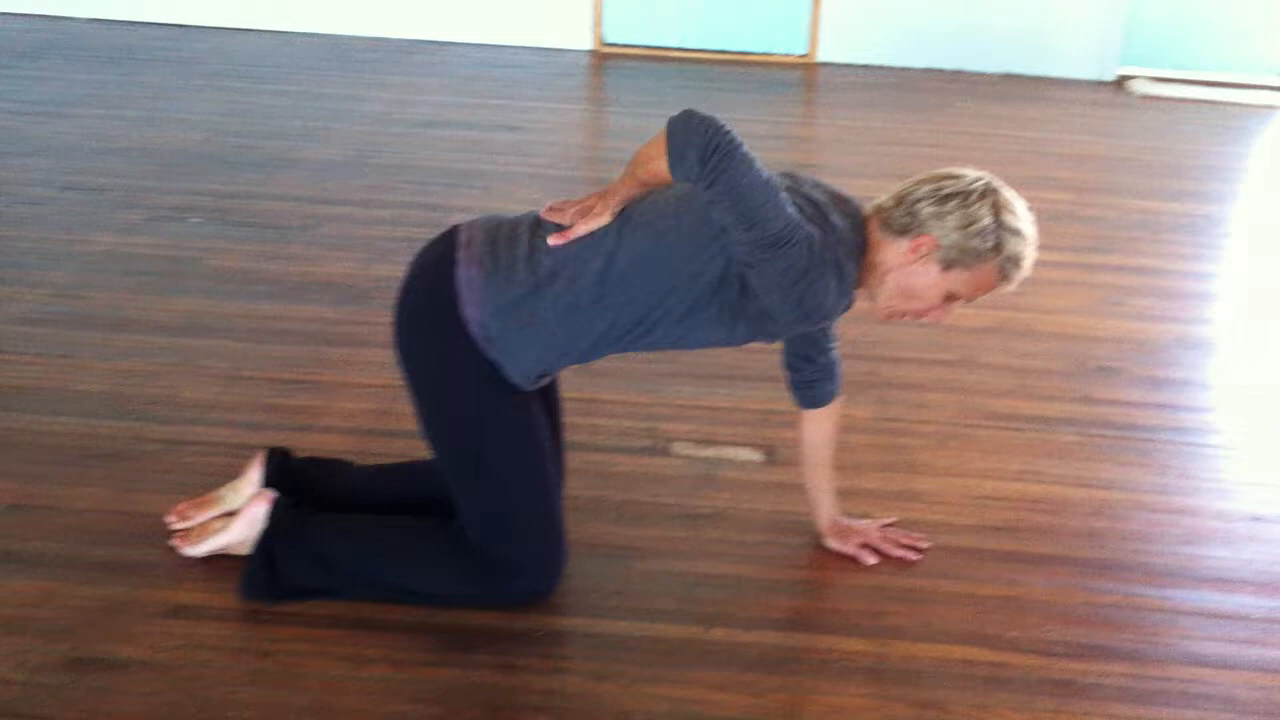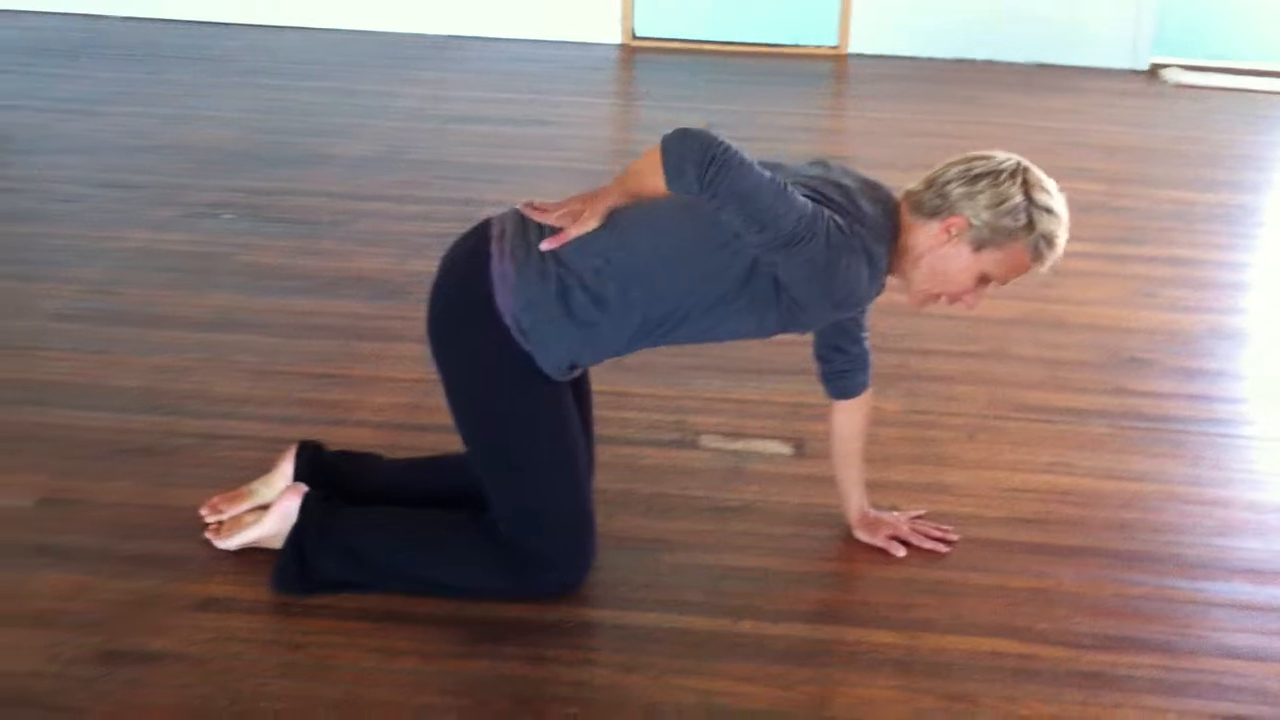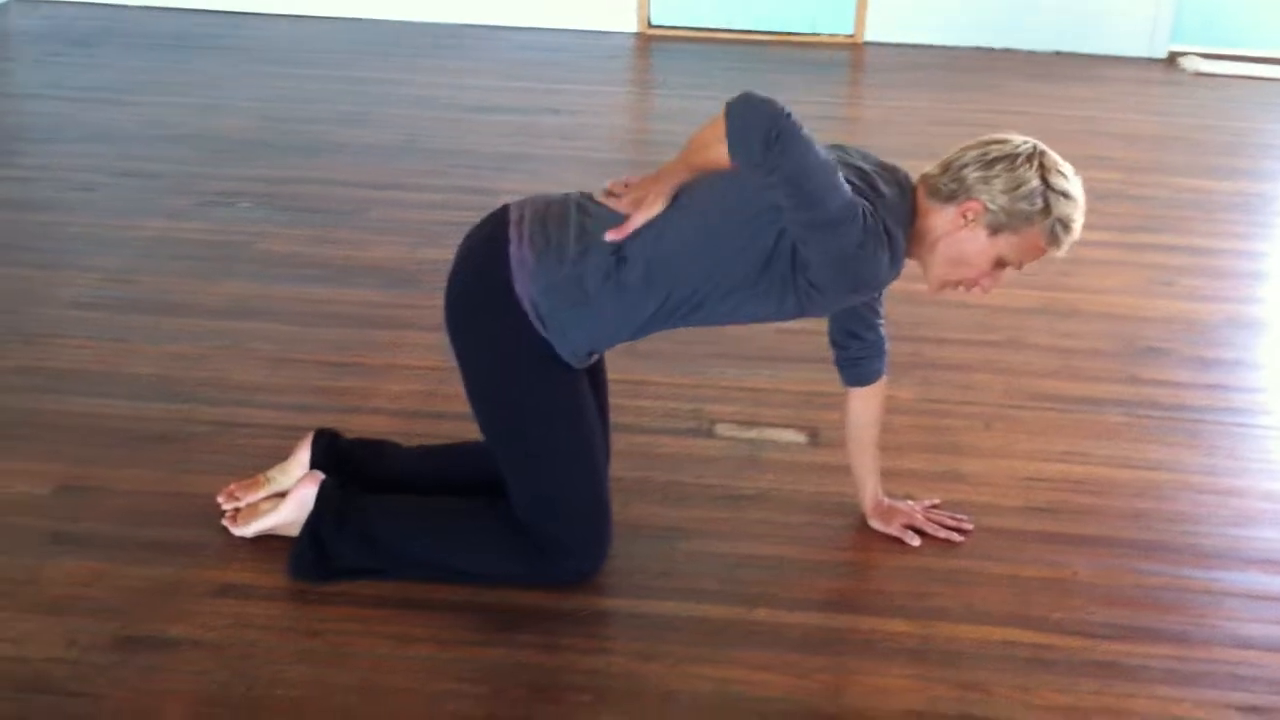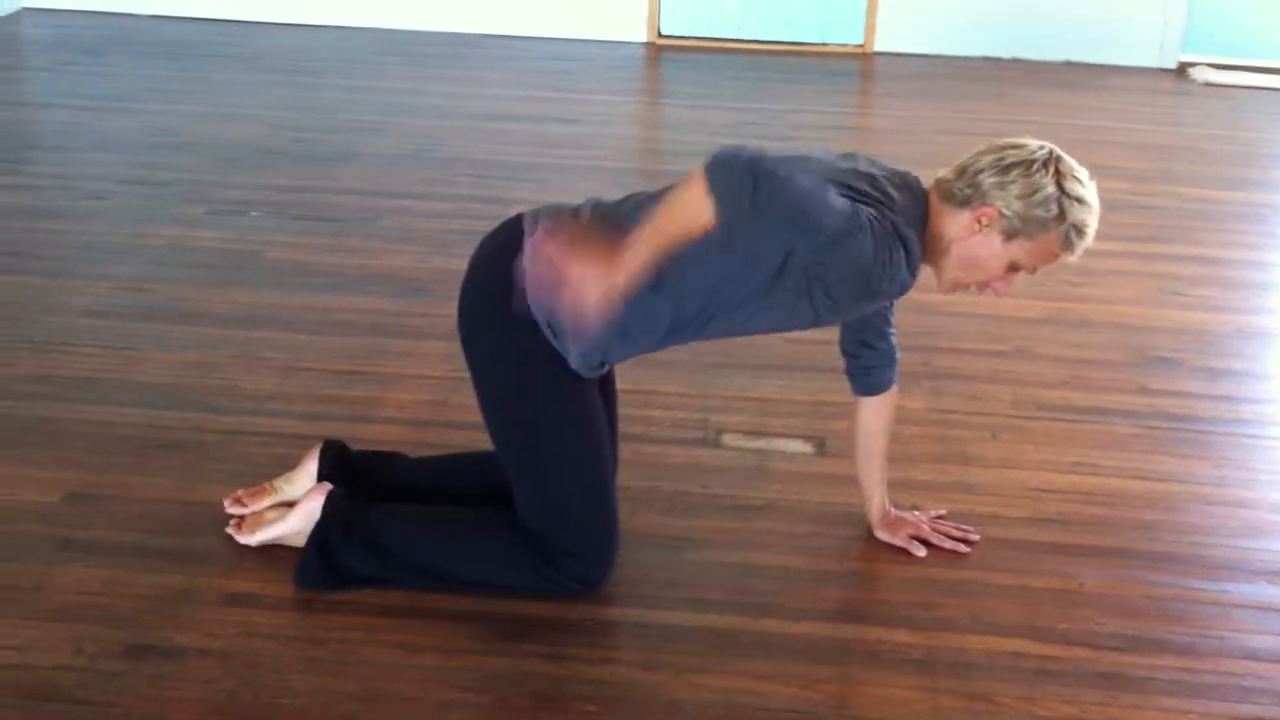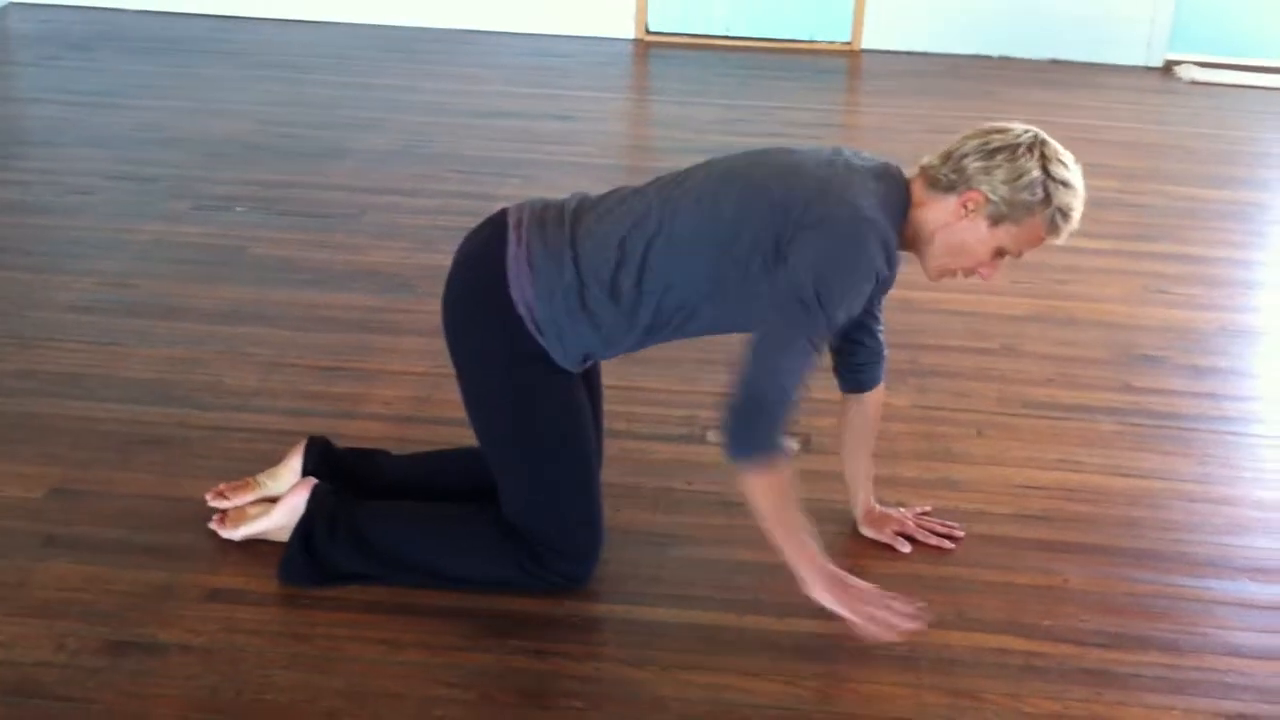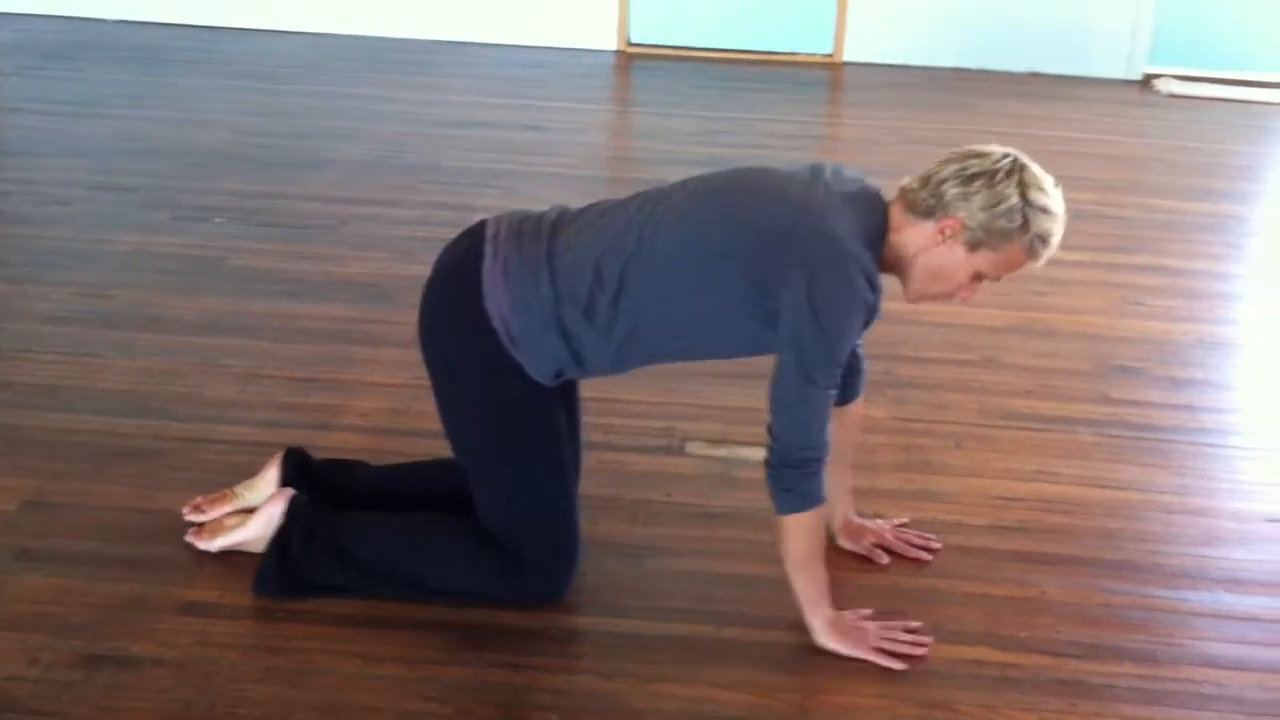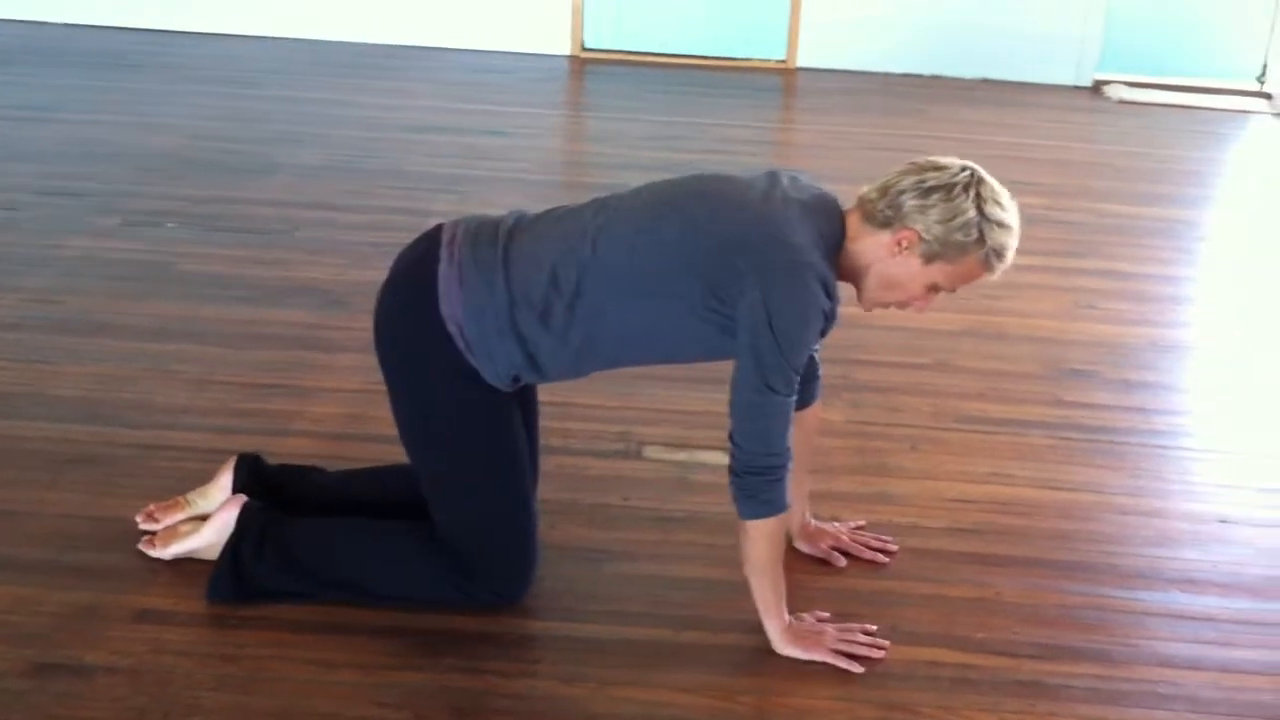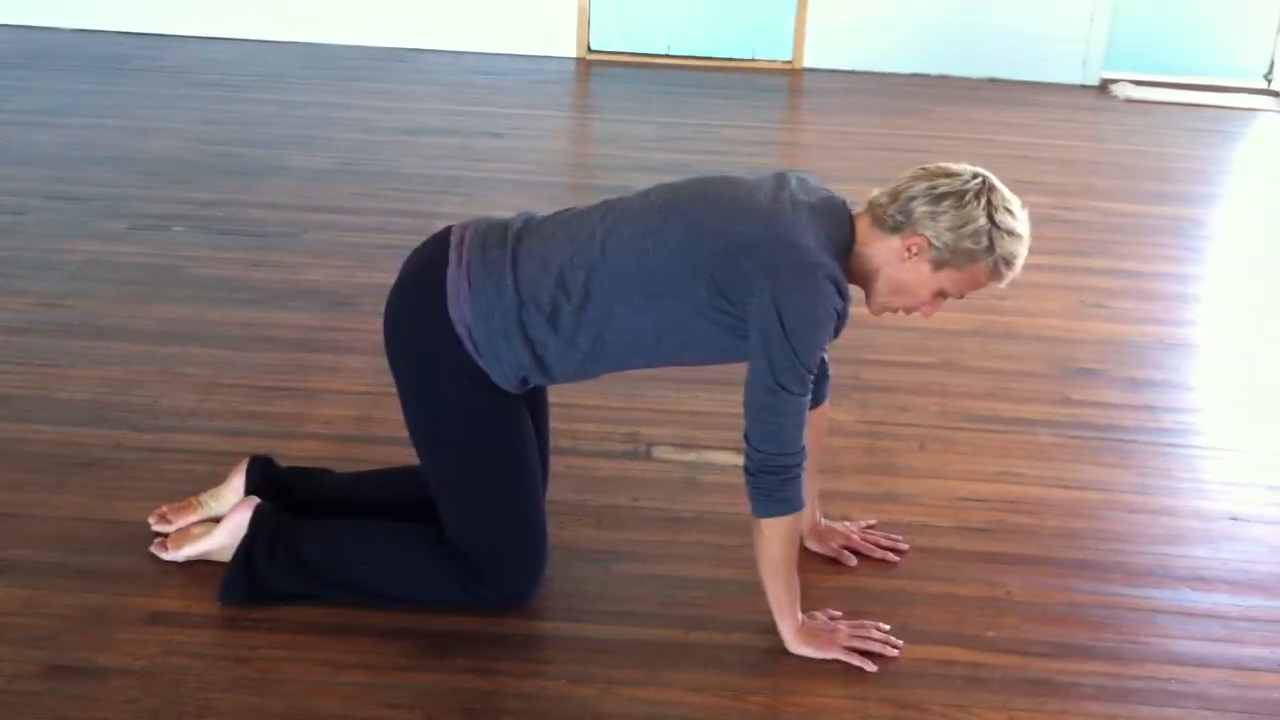
dt=0.2s
person 1, frame 1
left shoulder: (829, 237)
right shoulder: (809, 269)
left elbow: (814, 375)
right elbow: (696, 134)
left wrist: (830, 519)
right wrist: (613, 201)
left hip: (497, 304)
right hip: (463, 320)
left knee: (513, 491)
right knee: (521, 567)
left ankle: (284, 481)
right ankle: (272, 534)
person 1, frame 2
left shoulder: (861, 219)
right shoulder: (840, 258)
left elbow: (845, 364)
right elbow: (697, 151)
left wrist: (859, 510)
right wrist: (605, 205)
left hip: (526, 295)
right hip: (495, 310)
left knee: (545, 487)
right knee: (552, 559)
left ankle: (315, 473)
right ankle: (304, 528)
person 1, frame 3
left shoulder: (876, 208)
right shoulder: (863, 241)
left elbow: (860, 352)
right elbow: (754, 117)
left wrist: (872, 499)
right wrist: (666, 186)
left hip: (546, 282)
right hip: (514, 298)
left knee: (559, 470)
right knee: (567, 548)
left ankle: (332, 463)
right ankle: (322, 517)
person 1, frame 4
left shoulder: (888, 211)
right shoulder: (874, 247)
left elbow: (871, 358)
right elbow: (741, 173)
left wrist: (880, 509)
right wrist: (624, 271)
left hip: (566, 299)
right hip: (529, 303)
left knee: (562, 481)
right knee: (575, 556)
left ankle: (340, 472)
right ankle: (328, 525)
person 1, frame 5
left shoulder: (871, 193)
right shoulder: (853, 240)
left elbow: (858, 356)
right elbow: (751, 423)
left wrist: (866, 506)
right wrist: (817, 575)
left hip: (537, 277)
right hip: (512, 305)
left knee: (548, 480)
right knee: (559, 554)
left ankle: (324, 469)
right ankle: (315, 522)
person 1, frame 6
left shoulder: (851, 208)
right shoulder: (837, 266)
left elbow: (840, 375)
right elbow: (793, 457)
left wrist: (843, 517)
right wrist: (822, 619)
left hip: (517, 289)
right hip: (487, 317)
left knee: (527, 493)
right knee: (536, 565)
left ankle: (300, 479)
right ankle: (290, 531)
person 1, frame 7
left shoulder: (810, 215)
right shoulder: (795, 273)
left elbow: (797, 379)
right elbow: (757, 461)
left wrist: (801, 521)
right wrist: (778, 625)
left hip: (473, 291)
right hip: (443, 323)
left knee: (485, 497)
right knee: (495, 570)
left ankle: (256, 486)
right ankle: (245, 538)
person 1, frame 8
left shoulder: (819, 218)
right shoulder: (805, 277)
left elbow: (807, 379)
right elbow: (772, 460)
left wrist: (812, 521)
right wrist: (792, 625)
left hip: (484, 292)
right hip: (451, 324)
left knee: (495, 496)
right knee: (502, 571)
left ankle: (266, 488)
right ankle: (255, 541)
